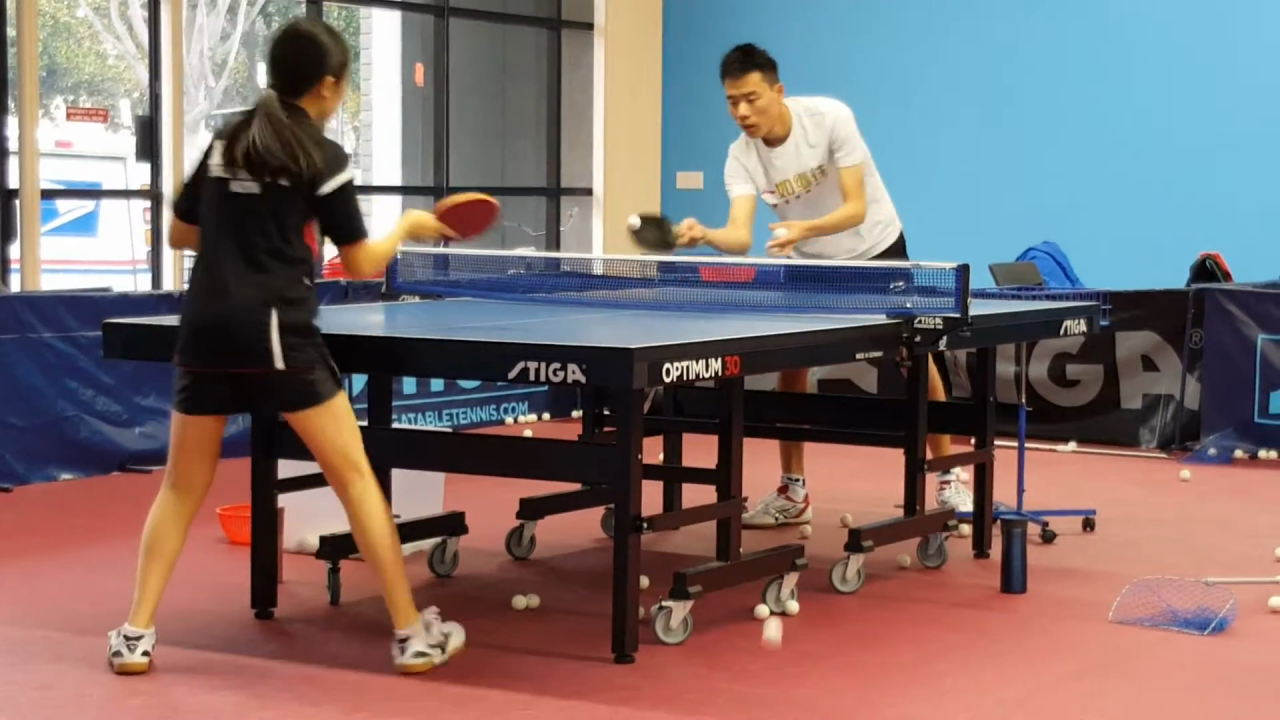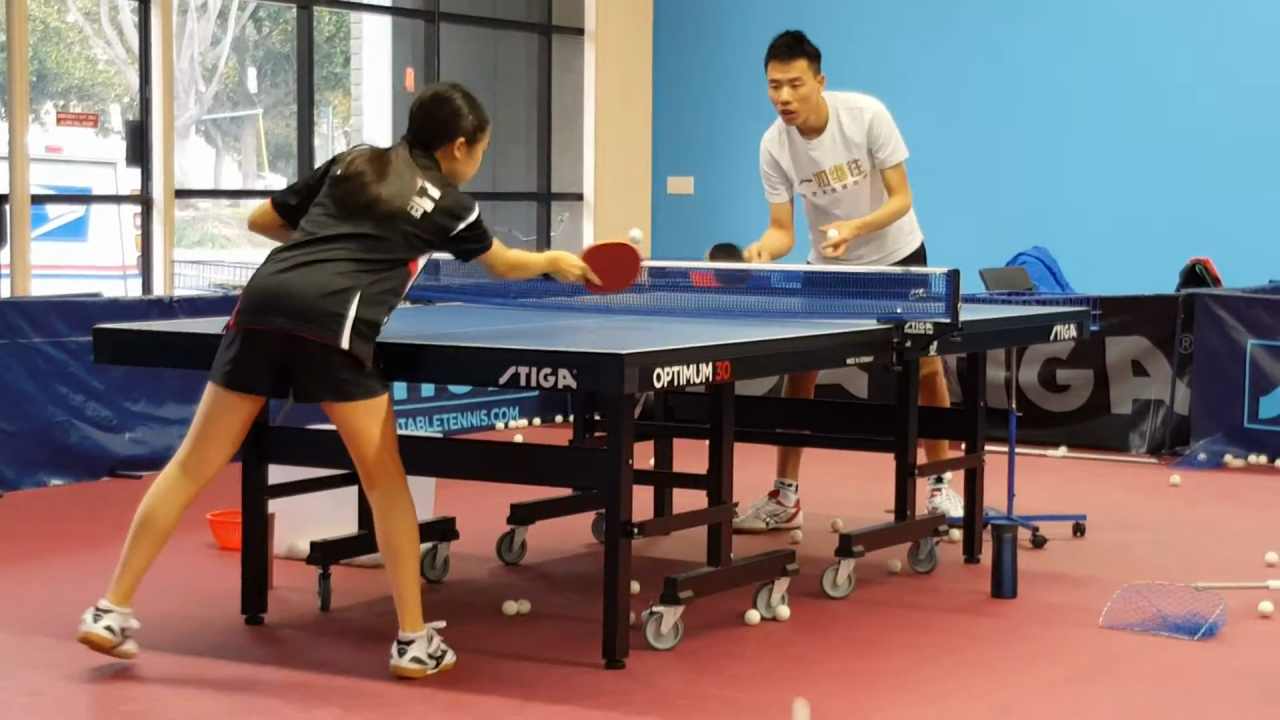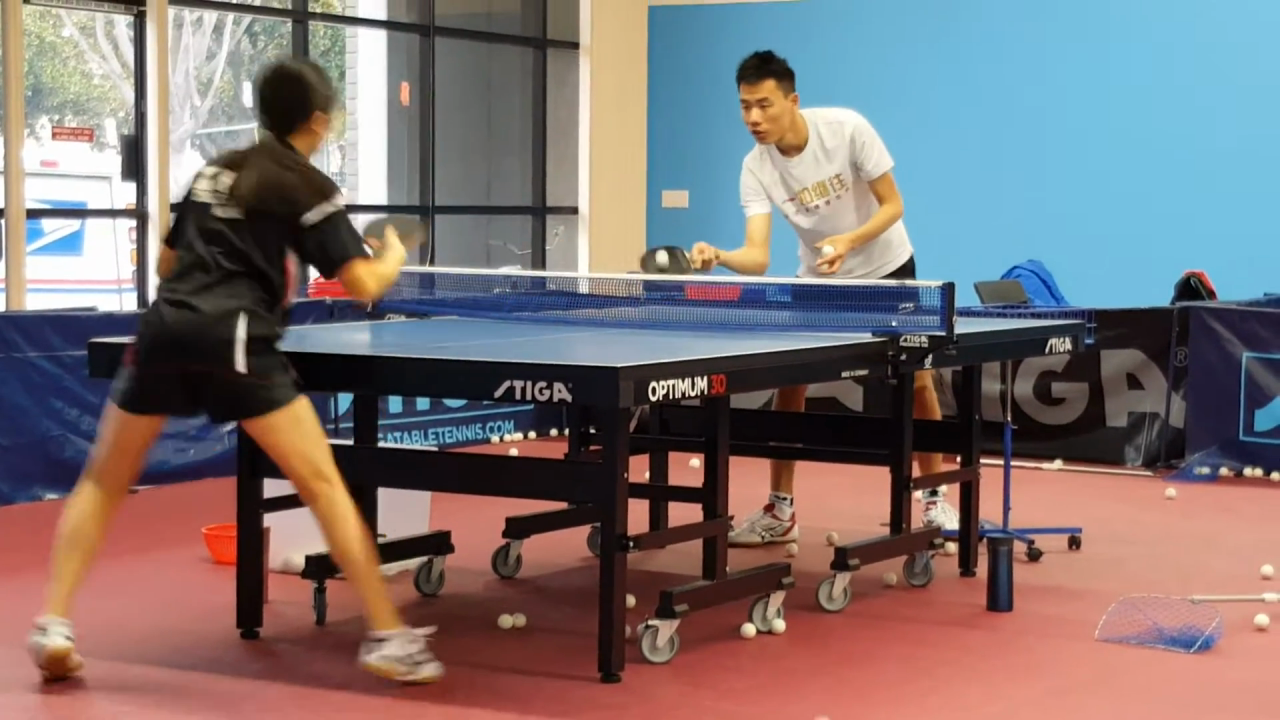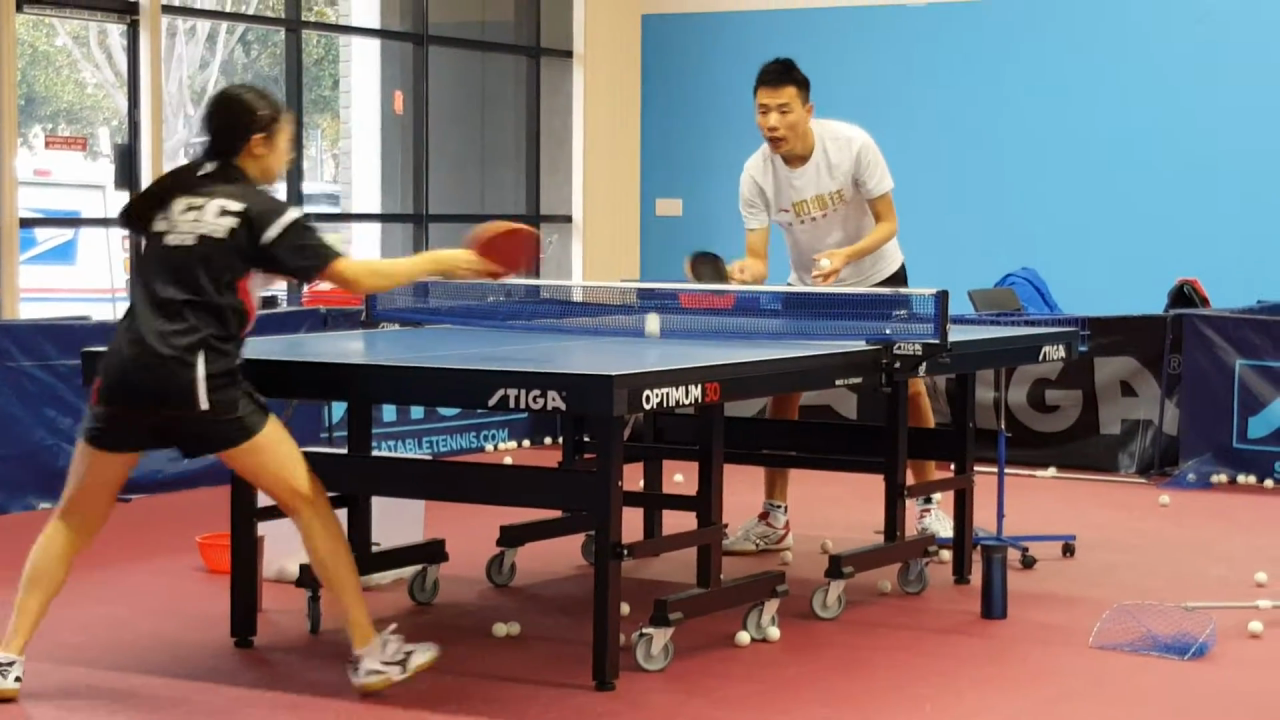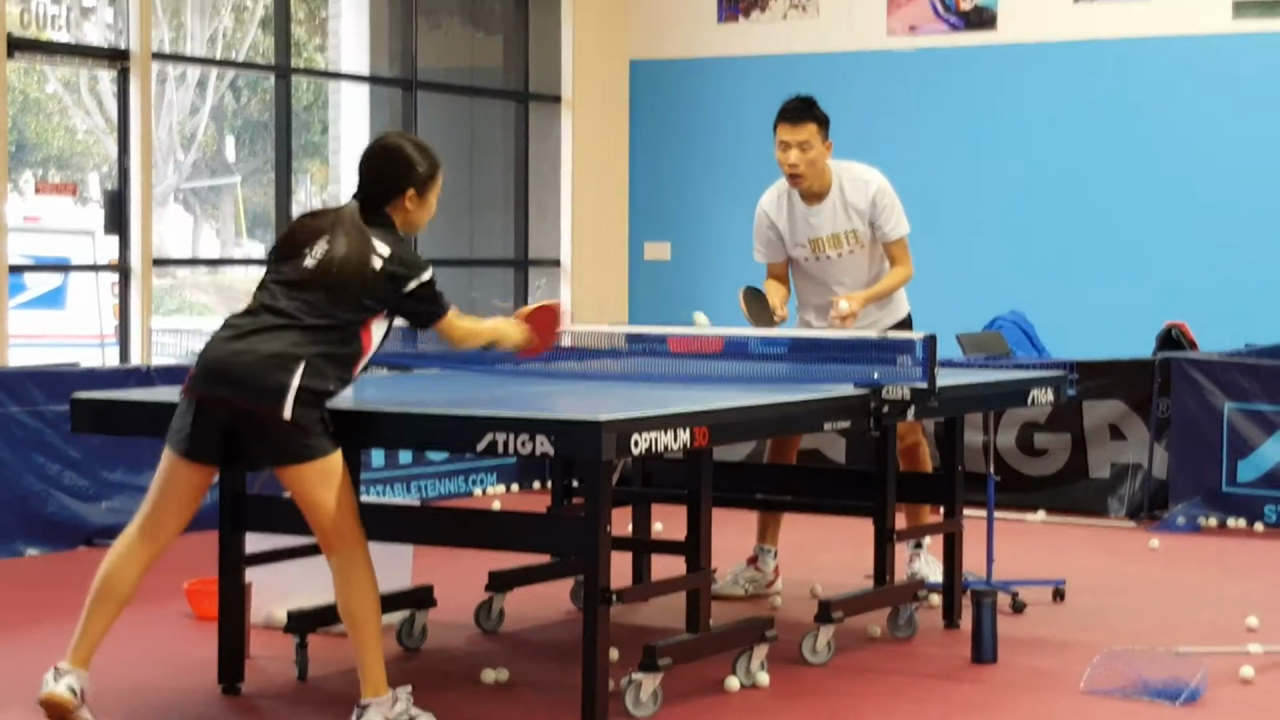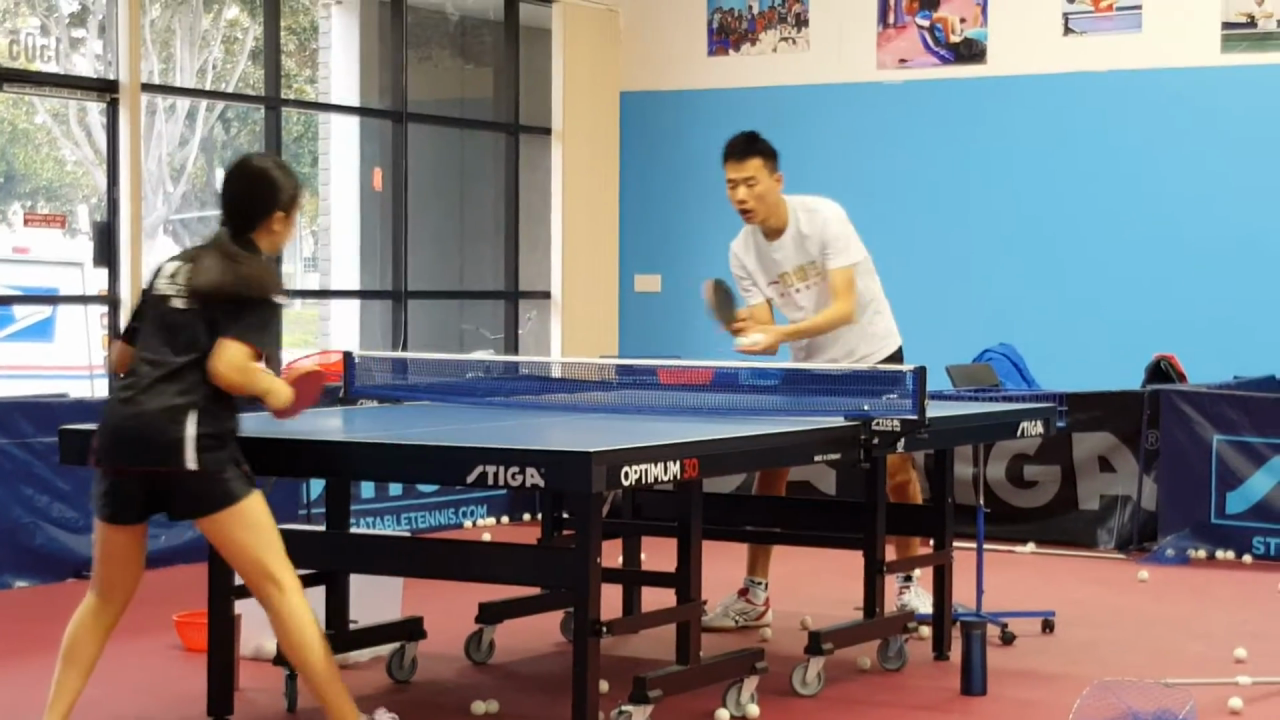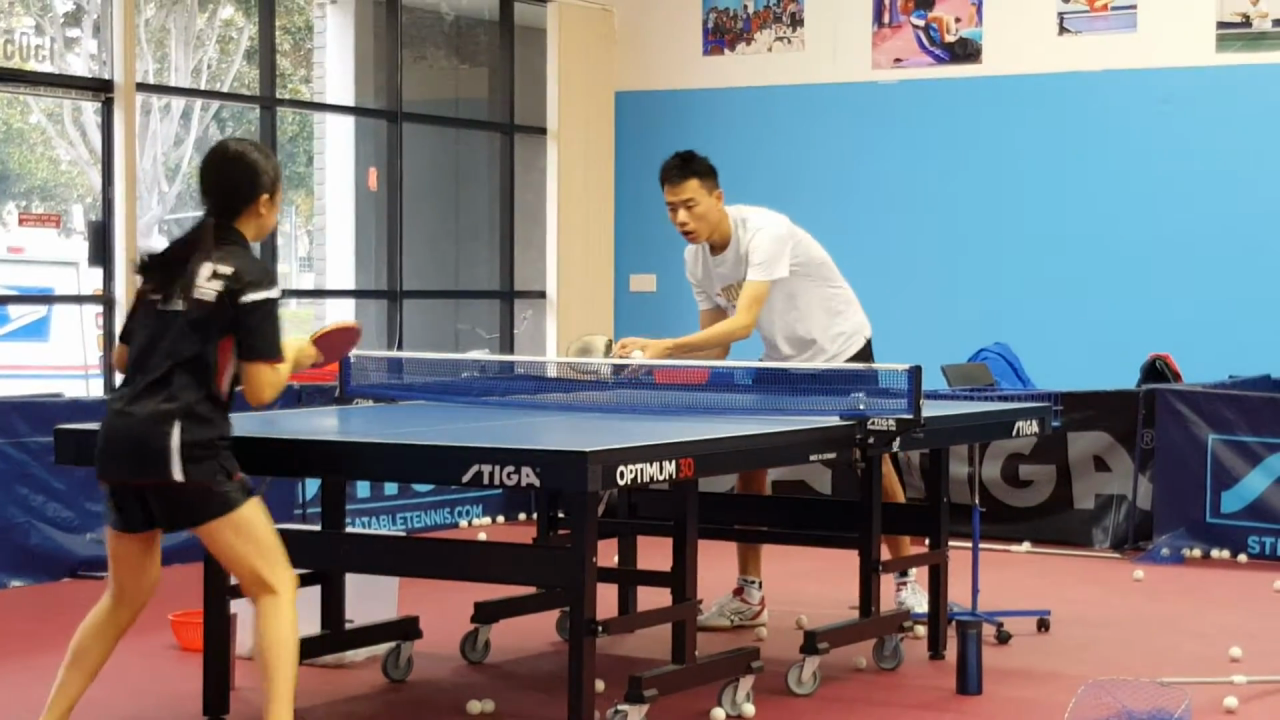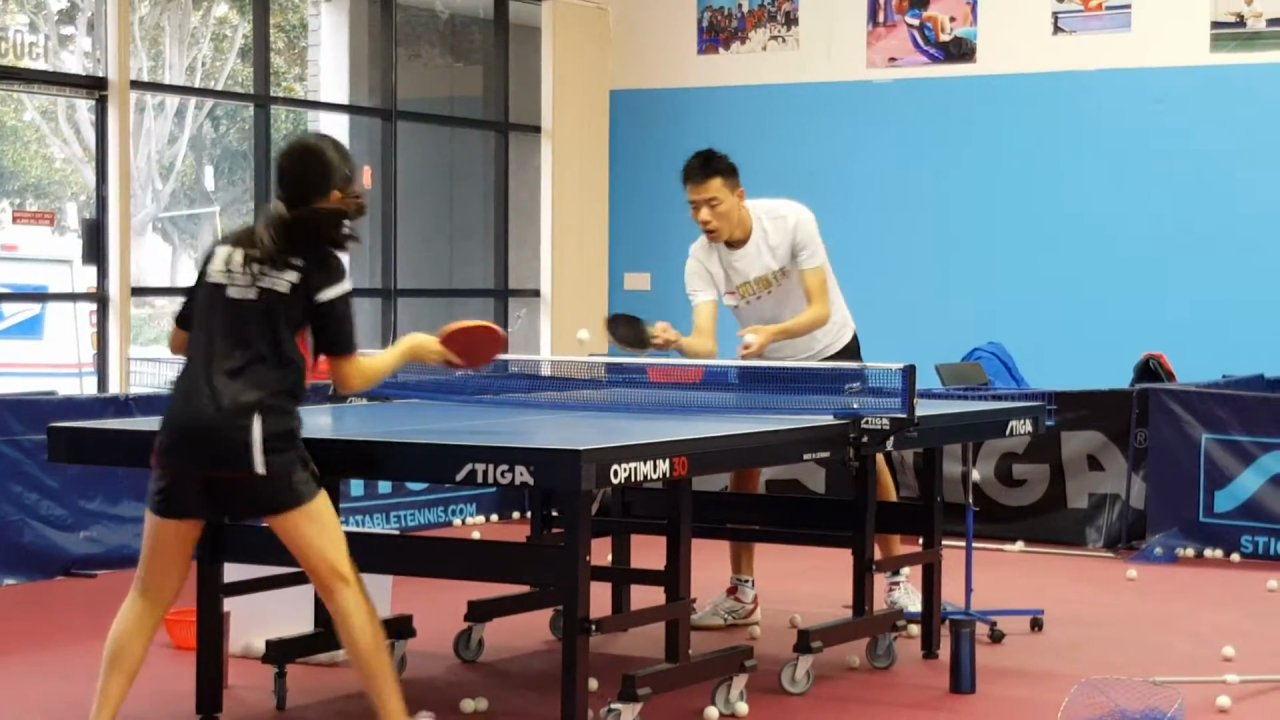
dt=0.4s
person 1, frame 1
left shoulder: (225, 142)
right shoulder: (322, 157)
left elbow: (180, 235)
right elbow: (360, 266)
right wrist: (407, 227)
left hip: (205, 330)
right hip: (276, 329)
left knee: (181, 486)
right knee: (353, 477)
left ankle: (136, 633)
right ankle: (411, 631)
person 1, frame 2
left shoulder: (347, 165)
right shoulder: (449, 203)
left elbow: (263, 218)
right elbow: (499, 262)
right wrist: (556, 261)
left hip: (265, 304)
right hip: (333, 323)
left knee: (193, 466)
right knee: (385, 480)
left ankle: (113, 610)
right ankle: (414, 639)
person 1, frame 3
left shoulder: (213, 172)
right shoulder: (309, 189)
right elbow: (364, 283)
right wrist: (395, 254)
left hip: (163, 333)
right hip: (237, 342)
left knee: (103, 482)
right knee: (324, 486)
left ankle: (55, 625)
right ankle: (388, 637)
person 1, frame 4
left shoulder: (166, 197)
right shoulder: (262, 212)
right elbow: (356, 279)
right wrist: (445, 260)
left hip: (129, 372)
right hip: (199, 379)
left knee: (70, 519)
right knee: (309, 502)
right ankle: (371, 651)
person 1, frame 5
left shoulder: (307, 229)
right shoulder: (399, 261)
right elbow: (459, 334)
right wrist: (505, 330)
left hip: (217, 373)
right hip: (280, 394)
left knee: (151, 530)
right knee: (346, 545)
person 1, frame 6
left shoulder: (173, 267)
right shoulder: (255, 282)
left elbow: (120, 357)
right elbow: (226, 370)
right wrist: (273, 390)
left hip: (120, 435)
right hip: (187, 440)
left knee: (109, 591)
right knee: (277, 584)
person 1, frame 7
left shoulder: (165, 264)
right shoulder: (251, 276)
left elbow: (123, 360)
right elbow: (259, 390)
right wrist: (293, 359)
left hip: (121, 442)
right hip: (185, 447)
left knee: (125, 598)
right knee: (275, 587)
person 1, frame 8
left shoulder: (223, 250)
right shoulder: (323, 267)
left elbow: (180, 341)
right elbow: (349, 380)
right wrist: (409, 349)
left hip: (185, 431)
right hip: (259, 437)
left knee: (152, 590)
right knee: (340, 582)
person 2, frame 1
left shoulder: (831, 117)
right shoulder: (742, 156)
left elbow: (856, 208)
right elbow: (741, 233)
left wrist: (802, 229)
right wrist: (704, 234)
left hip: (876, 247)
right hip: (812, 263)
right knee: (791, 363)
left ankle: (947, 476)
right ankle: (793, 490)
person 2, frame 2
left shoulder: (868, 114)
right shoulder: (774, 146)
left elbow: (901, 200)
right elbow: (782, 231)
left wrist: (855, 227)
right wrist: (761, 249)
left hip: (896, 255)
right hip: (829, 265)
left knee: (927, 368)
right knee: (800, 370)
left ankle: (940, 485)
right ankle: (785, 495)
person 2, frame 3
left shoulder: (848, 128)
right shoulder: (756, 168)
left elbow: (893, 205)
right elbow: (757, 254)
left wrist: (849, 240)
right wrist: (717, 256)
left hip: (886, 269)
right hip: (819, 280)
left knee: (916, 381)
right knee: (789, 381)
left ankle: (933, 498)
right ankle: (780, 509)
person 2, frame 4
left shoulder: (853, 144)
right shoulder: (755, 173)
left elbow: (888, 223)
right elbow: (759, 261)
left wrist: (845, 254)
right wrist: (740, 271)
left hip: (878, 277)
right hip: (809, 289)
left knee: (910, 389)
right knee: (782, 390)
left ankle: (928, 505)
right ankle: (774, 517)
person 2, frame 5
left shoulder: (870, 187)
right shoulder: (771, 208)
left elbow: (903, 266)
right elbow: (777, 276)
left wrist: (862, 298)
right wrist: (774, 302)
left hip: (883, 323)
right hip: (815, 331)
left knee: (908, 434)
right knee: (783, 434)
left ankle: (919, 550)
right ankle: (764, 562)
person 2, frame 6
left shoulder: (824, 217)
right shoulder: (742, 252)
left elbow: (846, 307)
right elbow: (765, 333)
left wrist: (782, 332)
right wrist: (749, 332)
left hip: (872, 357)
right hip: (808, 368)
left knee: (898, 470)
right knee: (770, 466)
left ankle: (909, 584)
right ankle: (755, 594)
person 2, frame 7
left shoulder: (766, 231)
right shoulder: (696, 259)
left elbow: (743, 323)
right elbow: (717, 345)
left wrist: (665, 345)
right wrist: (652, 350)
left hip: (841, 351)
right hip: (783, 363)
left knee: (875, 465)
right knee: (749, 465)
left ankle: (906, 580)
right ankle: (749, 593)
person 2, frame 8
left shoulder: (792, 219)
right shoulder: (702, 259)
left elbow: (821, 310)
right elbow: (705, 342)
left wrist: (771, 332)
right wrist: (675, 339)
left hip: (830, 350)
right hip: (768, 366)
left knee: (867, 459)
right knee: (742, 466)
left ankle: (896, 579)
right ankle: (742, 592)
